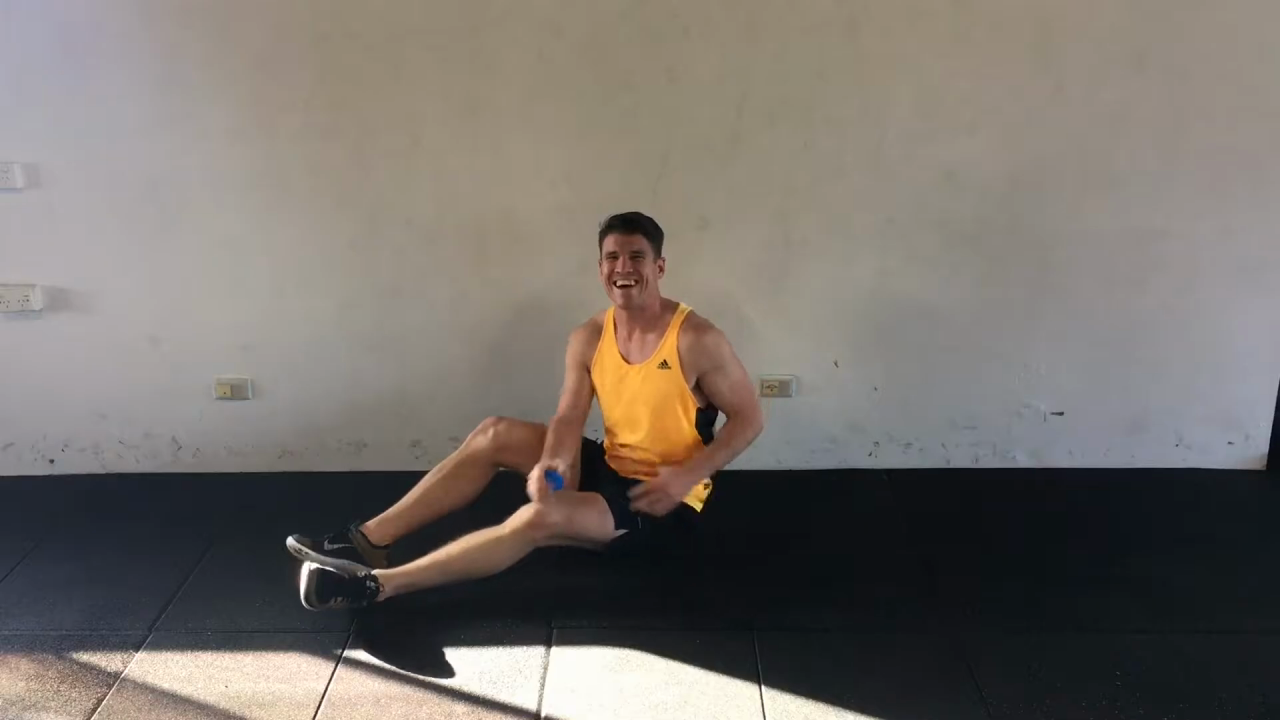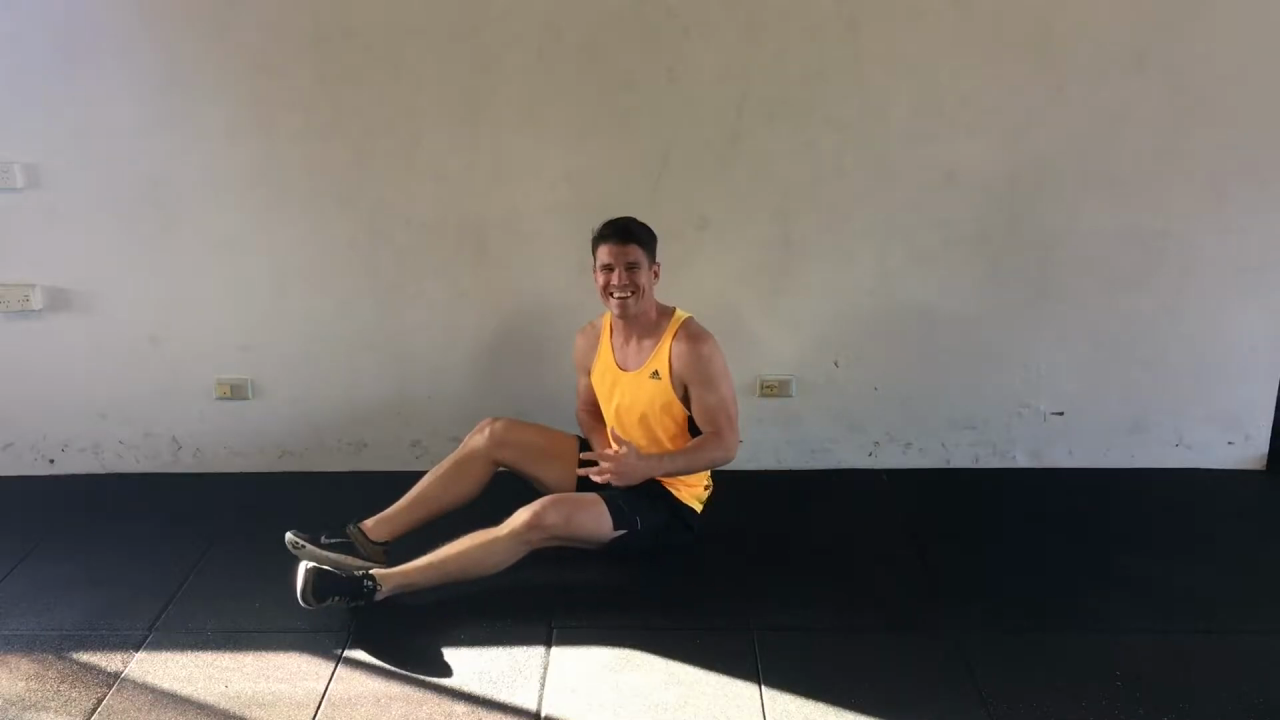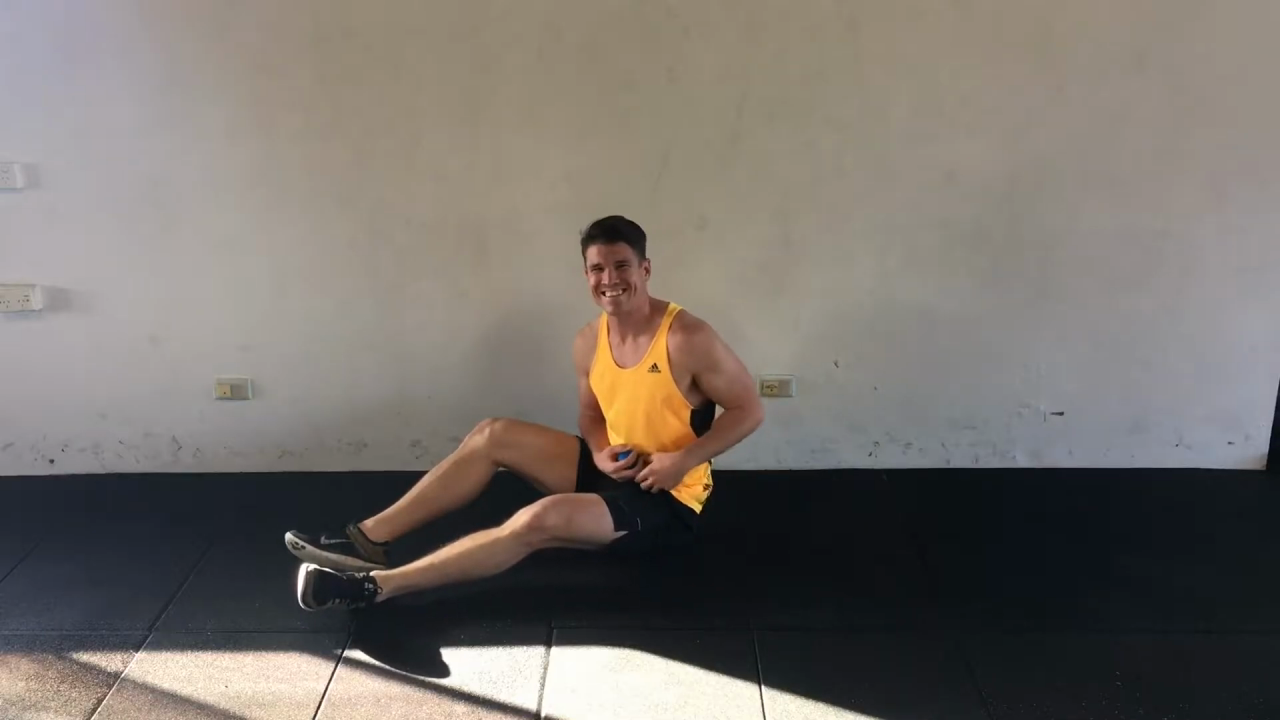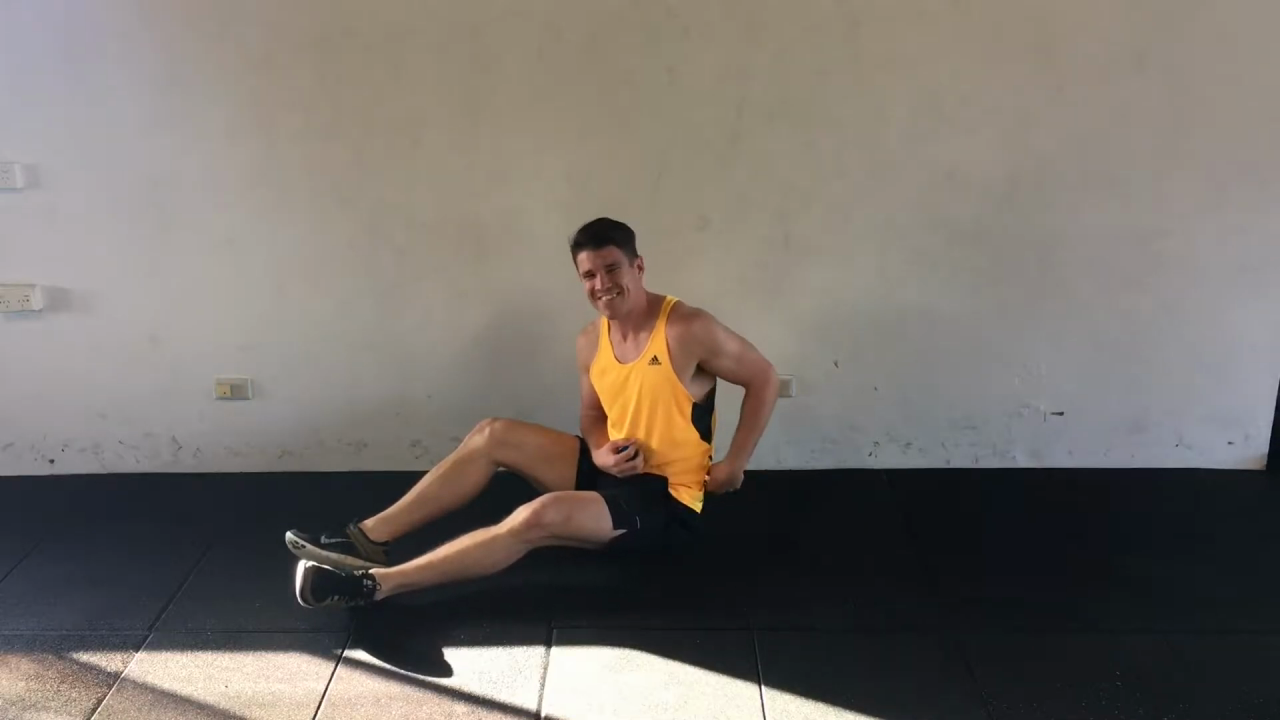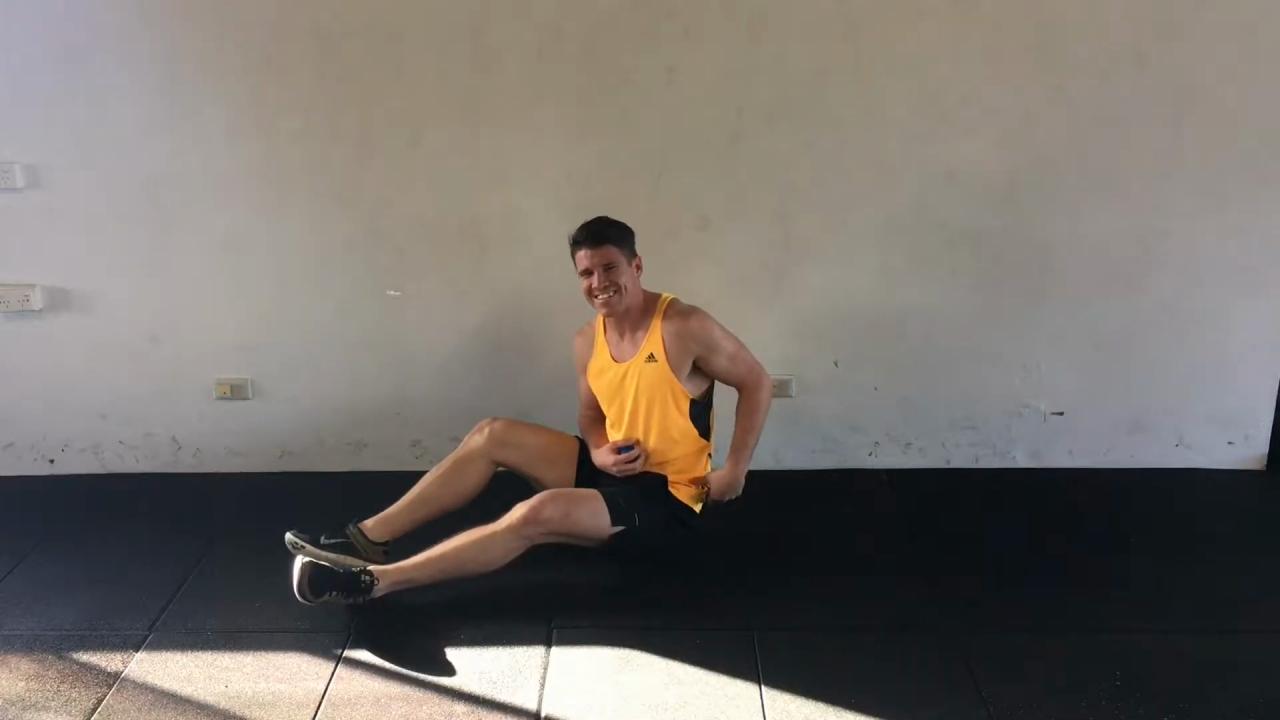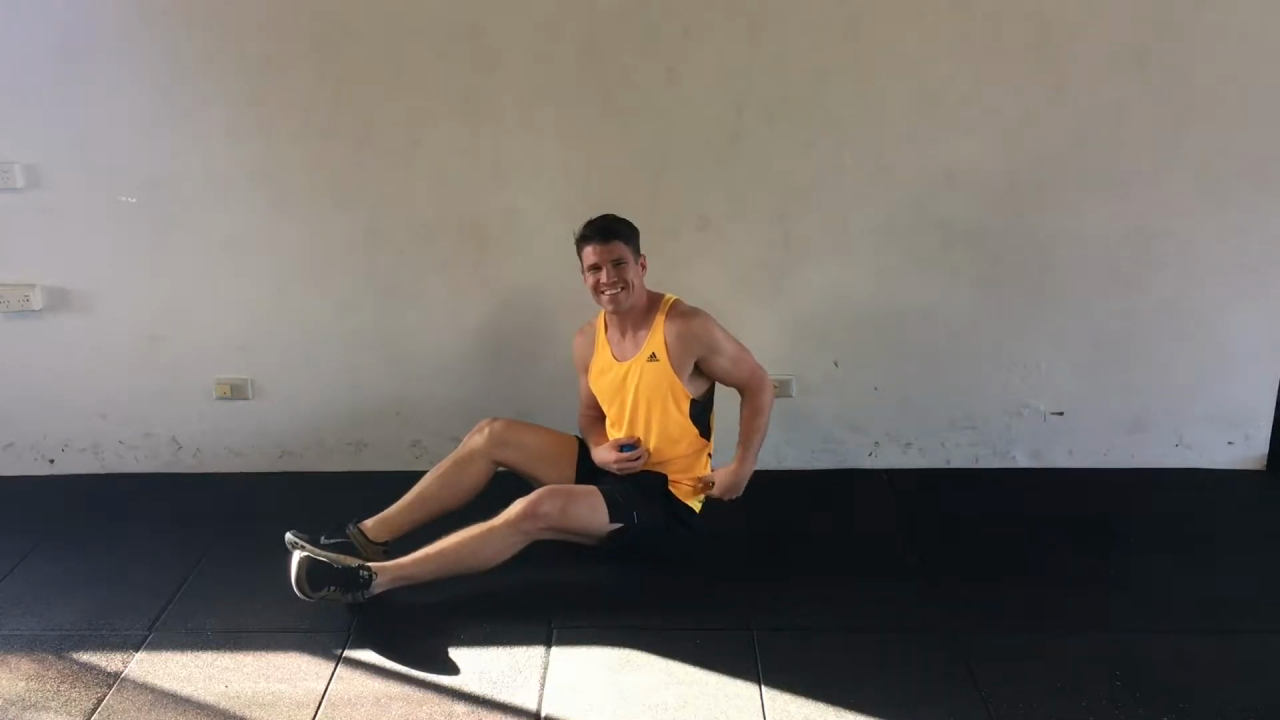
dt=0.4s
person 1, frame 1
left shoulder: (697, 339)
right shoulder: (588, 338)
left elbow: (748, 420)
right elbow: (569, 418)
left wrist: (688, 478)
right wrist: (546, 463)
left hip: (664, 499)
right hip: (612, 468)
left knee: (540, 517)
right knee: (494, 435)
left ankle: (377, 584)
right ankle: (370, 540)
person 1, frame 2
left shoulder: (691, 346)
right shoulder: (590, 339)
left elbow: (724, 443)
left wrist: (645, 466)
right wrist: (603, 451)
left hip: (666, 498)
right hip: (616, 470)
left knee: (540, 519)
right knee: (493, 435)
left ankle: (375, 584)
right ankle: (370, 538)
person 1, frame 3
left shoulder: (689, 339)
right shoulder: (589, 342)
left elbow: (749, 410)
left wrist: (683, 462)
right wrist: (601, 454)
left hip: (664, 501)
right hip: (618, 470)
left knee: (540, 520)
right knee: (493, 435)
left ankle: (376, 585)
right ankle: (368, 538)
person 1, frame 4
left shoulder: (689, 330)
right shoulder: (590, 341)
left elbow: (764, 381)
left wrist: (734, 464)
right wrist: (599, 452)
left hip: (665, 499)
right hip: (616, 469)
left knee: (541, 517)
right knee: (492, 436)
left ankle: (376, 583)
right ankle: (369, 537)
person 1, frame 5
left shoulder: (686, 327)
right shoulder: (587, 341)
left elbow: (756, 383)
left wrist: (735, 467)
right wrist: (599, 452)
left hip: (666, 498)
right hip: (615, 469)
left knee: (540, 513)
right knee: (493, 435)
left ankle: (374, 580)
right ankle: (369, 537)
person 1, frame 6
left shoulder: (687, 328)
right shoulder: (588, 340)
left elbow: (757, 386)
left wrist: (741, 465)
right wrist: (599, 451)
left hip: (666, 497)
right hip: (615, 469)
left knee: (539, 510)
right knee: (493, 435)
left ankle: (373, 578)
right ankle: (369, 537)
